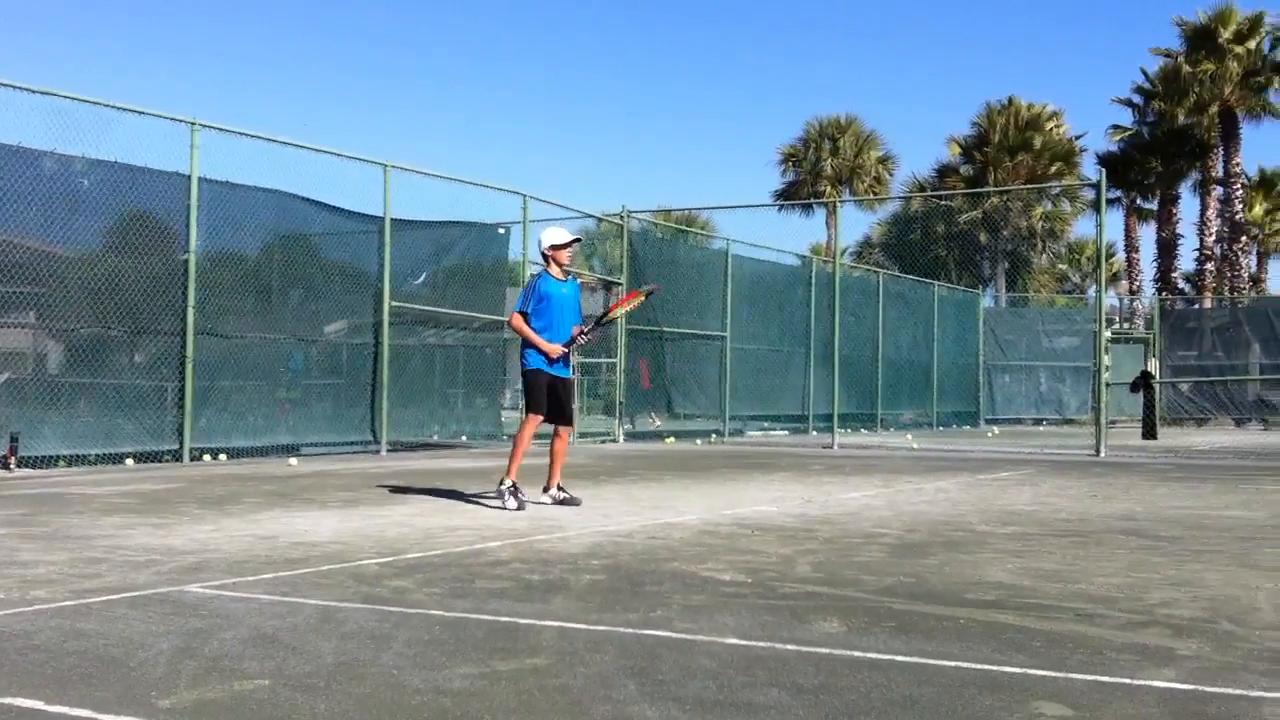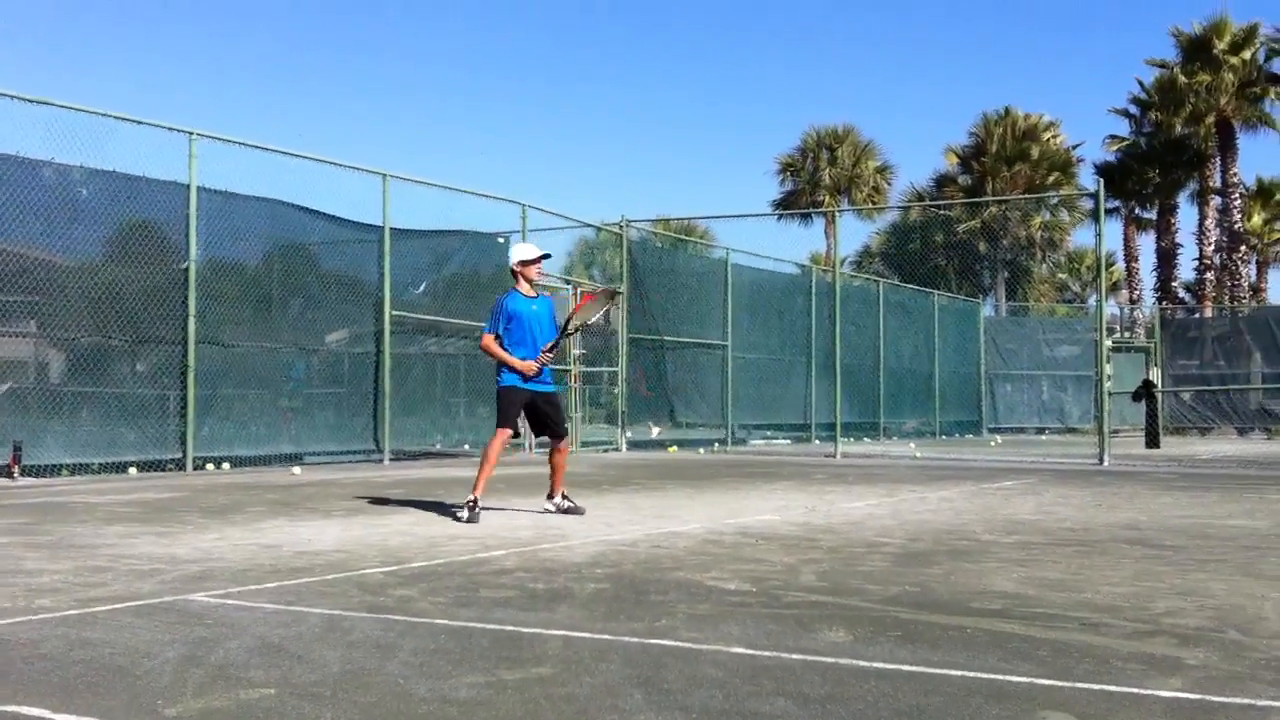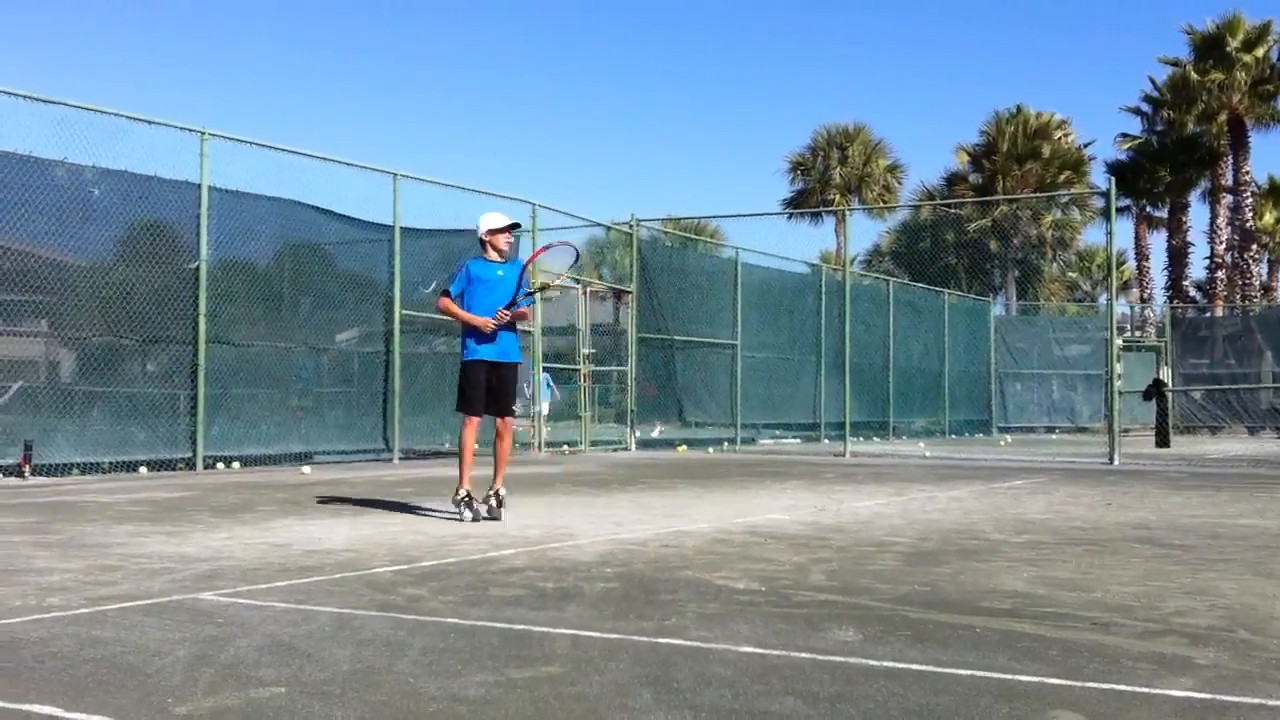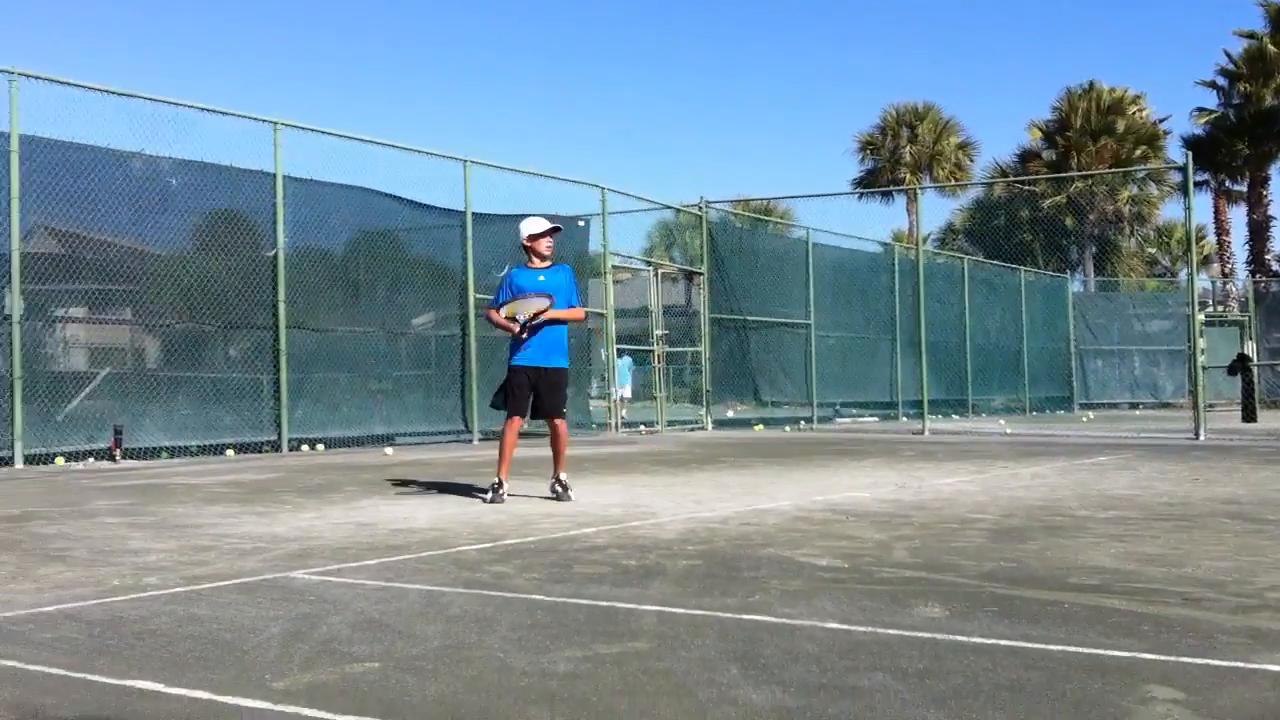
dt=0.3s
person 1, frame 1
left shoulder: (573, 286)
right shoulder: (539, 282)
right elbow: (515, 320)
left wrist: (578, 335)
right wrist: (545, 345)
left hip: (562, 367)
right hip: (537, 362)
left knee: (564, 428)
right knee: (534, 418)
left ankle: (553, 488)
right ankle: (509, 482)
person 1, frame 2
left shoulder: (548, 303)
right shoulder: (507, 301)
right elbow: (487, 341)
left wrist: (548, 353)
right wrist: (515, 362)
left hip: (543, 383)
right hip: (511, 381)
left knee: (560, 440)
right knee: (501, 435)
left ankle: (556, 496)
right ankle: (474, 499)
person 1, frame 3
left shoulder: (517, 269)
right shoulder: (470, 268)
left elbow: (525, 313)
right elbow: (444, 302)
left wrist: (513, 316)
right wrist: (477, 320)
left hip: (508, 355)
right hip: (477, 354)
left knee: (505, 423)
right knee: (472, 420)
left ankle: (496, 491)
right ankle: (464, 492)
person 1, frame 4
left shoulder: (564, 272)
right shoulder: (513, 277)
left elbow: (580, 312)
right elbow: (491, 312)
left wrist: (549, 315)
right wrist: (512, 327)
left hip: (555, 359)
right hip: (521, 359)
left knee: (557, 420)
right knee: (514, 419)
left ankle: (560, 478)
right ankle: (500, 481)
